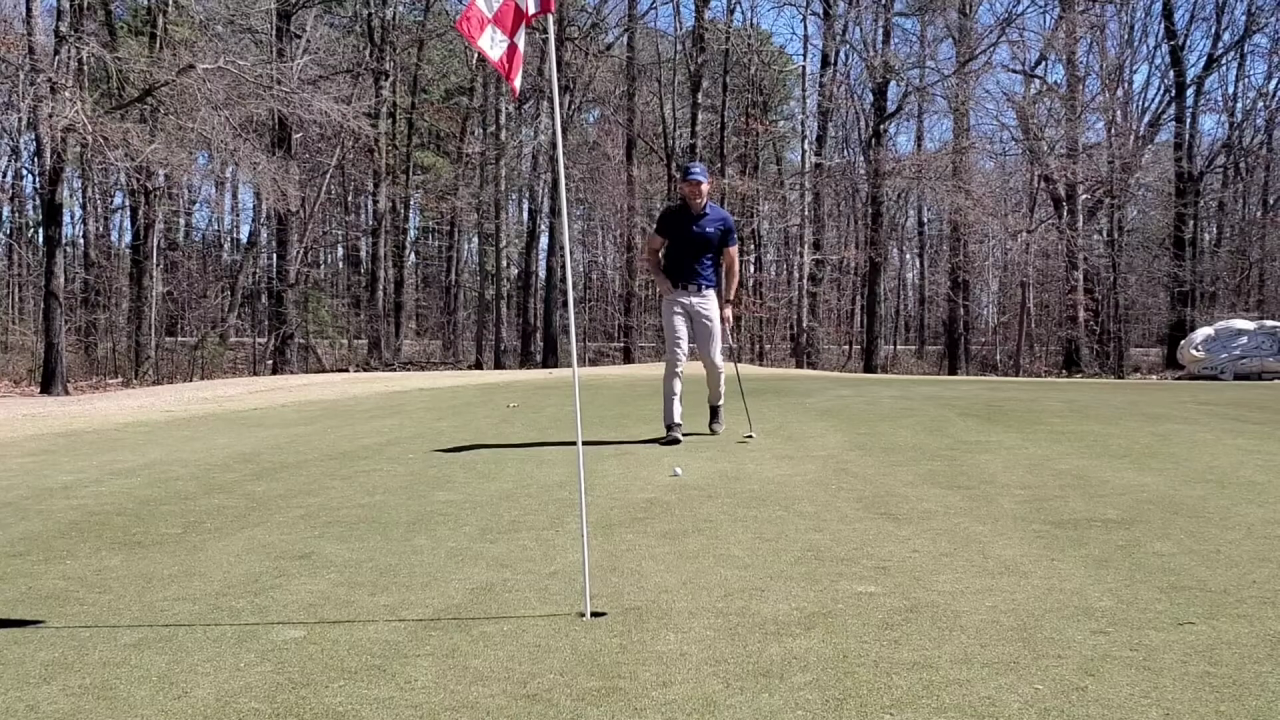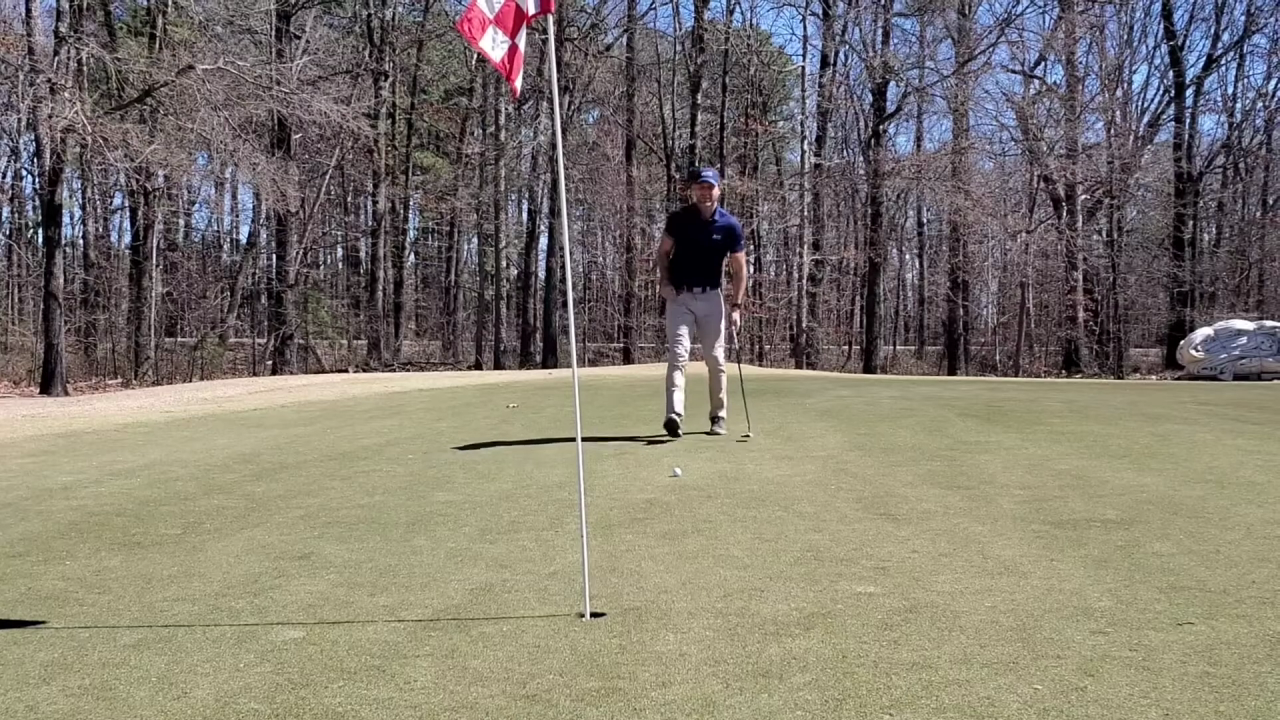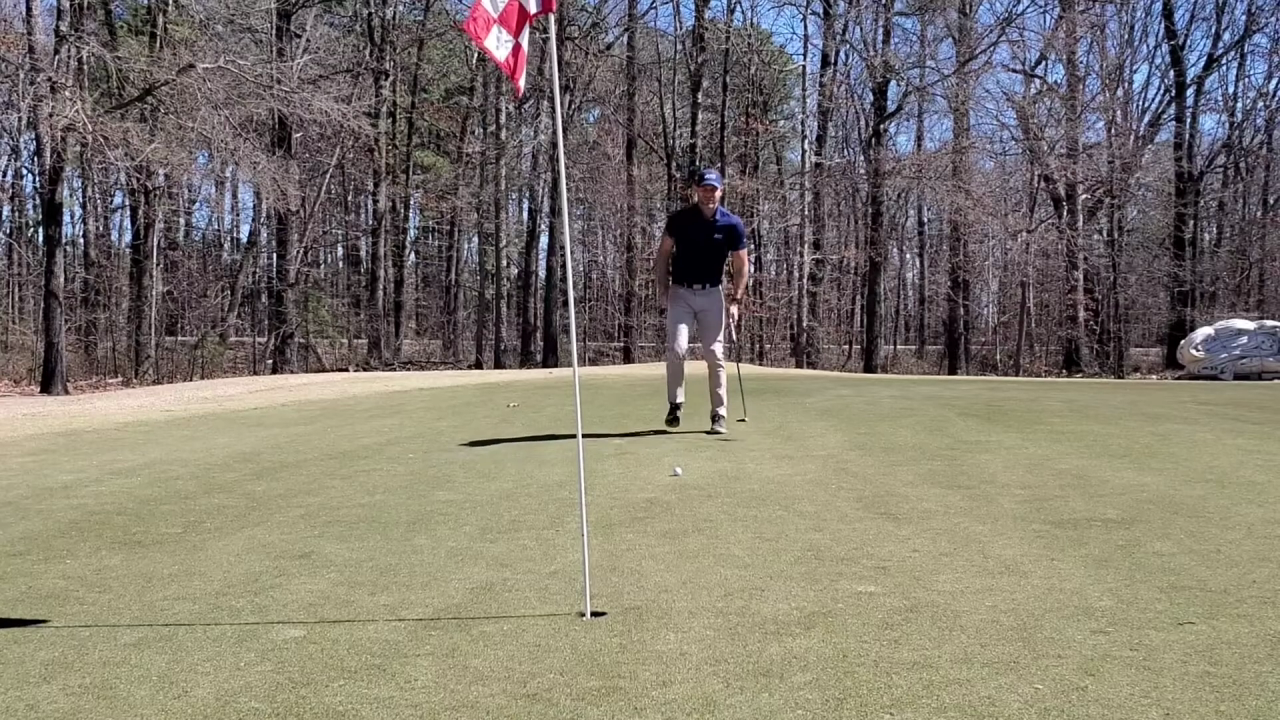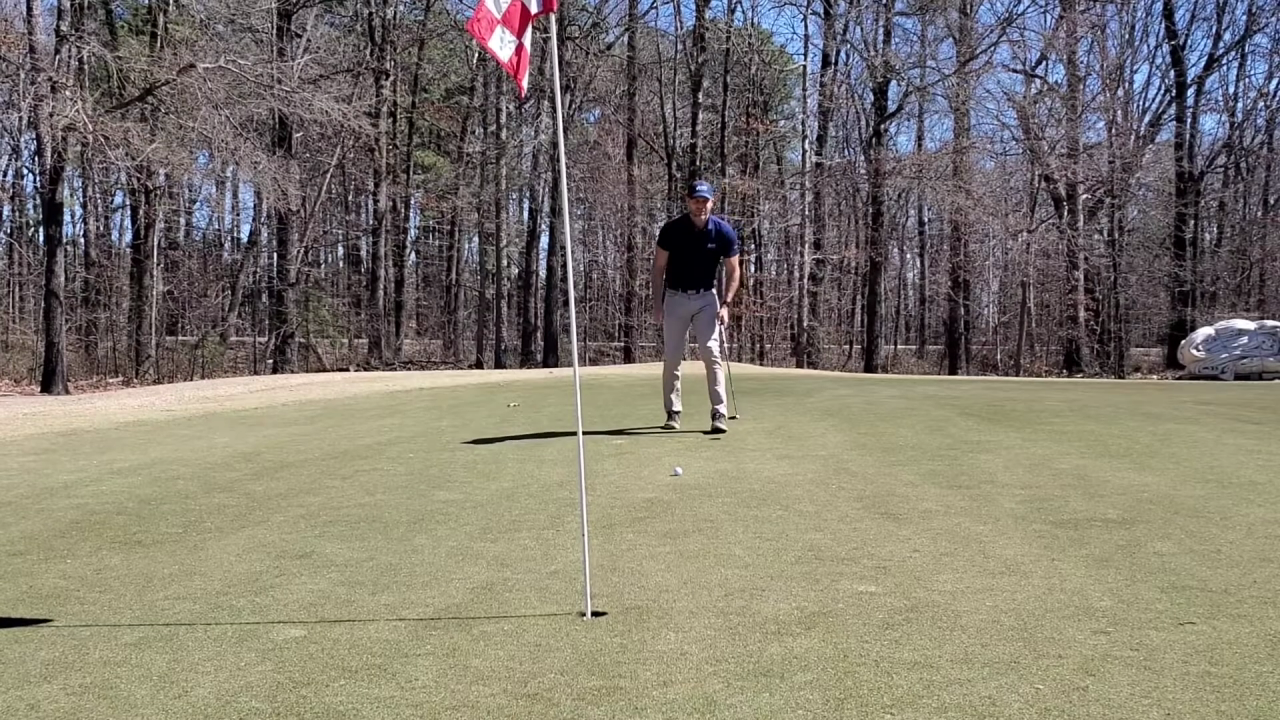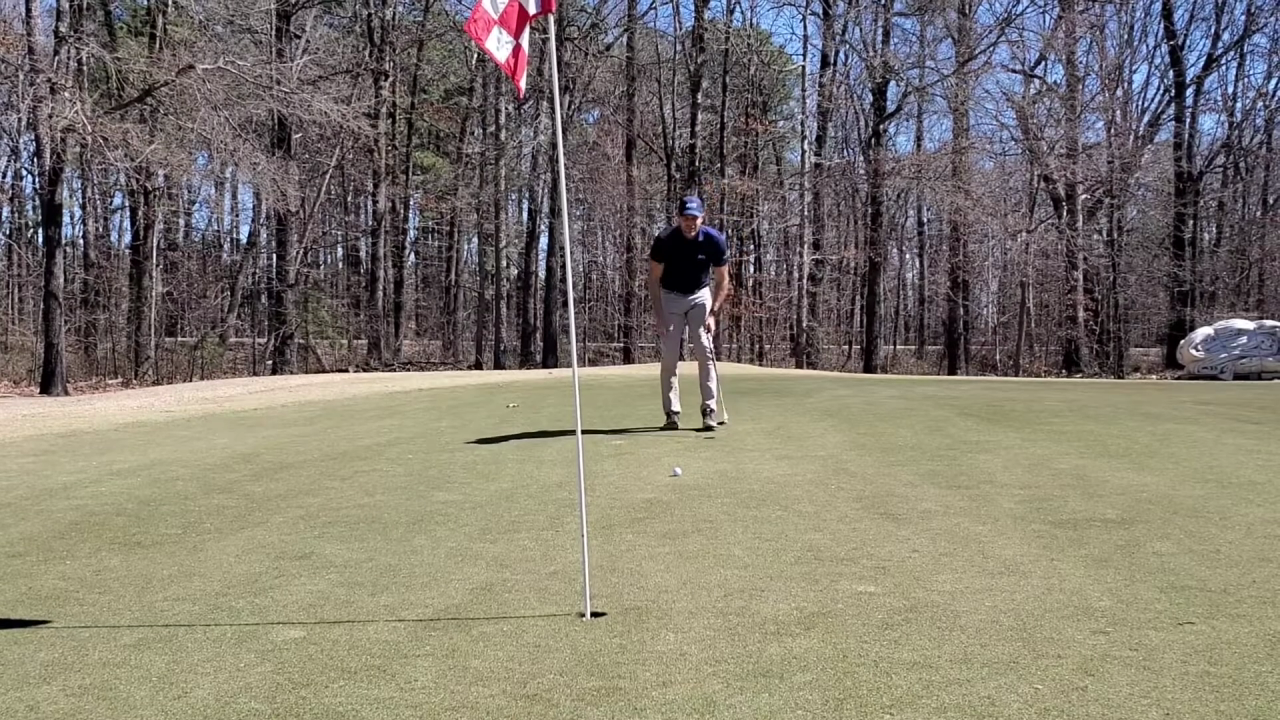
dt=0.2s
person 1, frame 1
left shoulder: (723, 219)
right shoulder: (669, 216)
left elbow: (732, 264)
right elbow: (652, 251)
left wrist: (728, 302)
right wrist: (660, 277)
left hip: (708, 296)
right hip: (675, 297)
left knee: (714, 360)
right knee: (675, 359)
left ankle: (715, 406)
right ankle: (673, 425)
person 1, frame 2
left shoulder: (731, 225)
right shoulder: (678, 219)
left elbow: (739, 268)
right elbow: (664, 251)
left wrist: (736, 305)
right wrist: (665, 281)
left hip: (710, 297)
right hip: (680, 297)
left knee: (715, 360)
right knee: (678, 354)
left ankle: (718, 416)
right ankle: (674, 414)
person 1, frame 3
left shoulder: (733, 224)
right shoulder: (679, 218)
left elbow: (741, 266)
right elbow: (664, 252)
left wrist: (735, 300)
right wrist: (662, 285)
left hip: (712, 294)
right hip: (680, 294)
left knee: (714, 355)
right knee: (677, 350)
left ankle: (719, 415)
right ankle: (675, 404)
person 1, frame 4
left shoulder: (724, 231)
right shoulder: (671, 229)
left elbow: (733, 271)
right elbow: (658, 267)
left wrist: (726, 304)
right wrist: (657, 303)
left hip: (706, 297)
right hip: (675, 298)
left knee: (712, 353)
right knee: (672, 358)
left ankle: (719, 413)
right ankle: (672, 411)
person 1, frame 5
left shoulder: (715, 240)
right shoulder: (663, 241)
left elbow: (722, 280)
right elbow: (654, 279)
left wrist: (713, 313)
right wrist: (658, 315)
left hip: (701, 296)
right hip: (671, 297)
left knee: (705, 350)
right knee: (669, 356)
left ankle: (709, 409)
right ankle: (672, 412)
